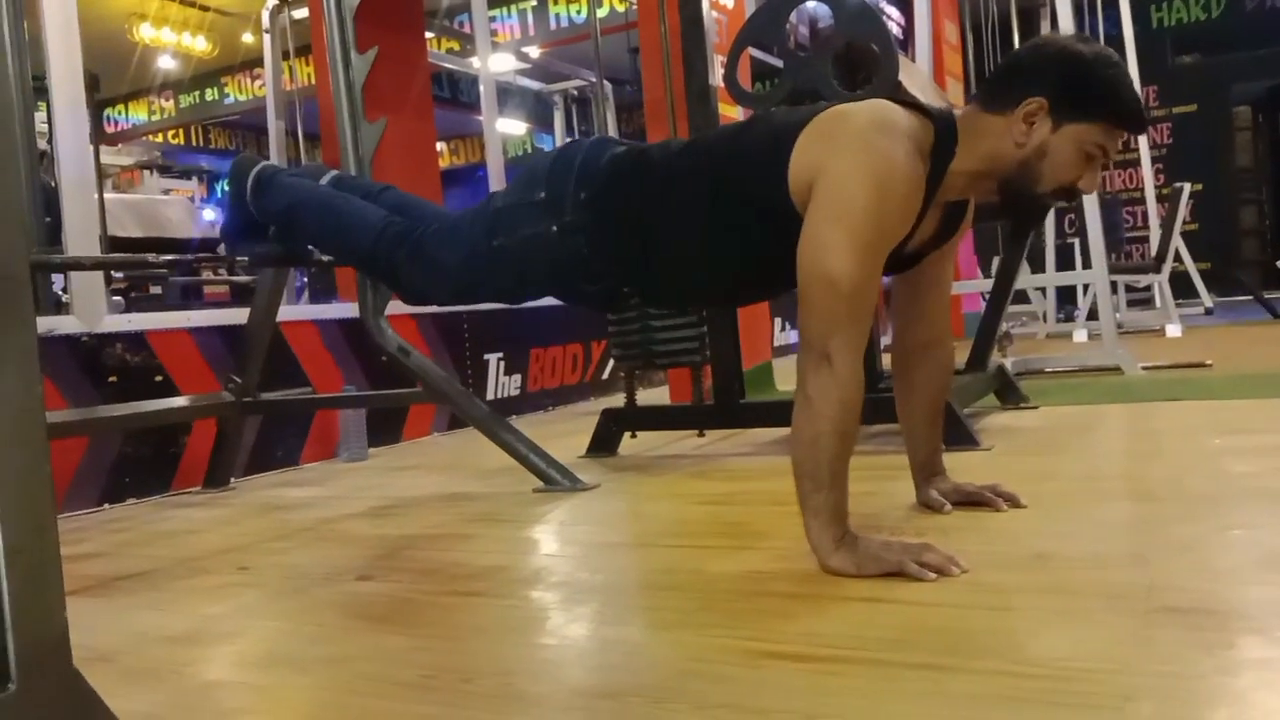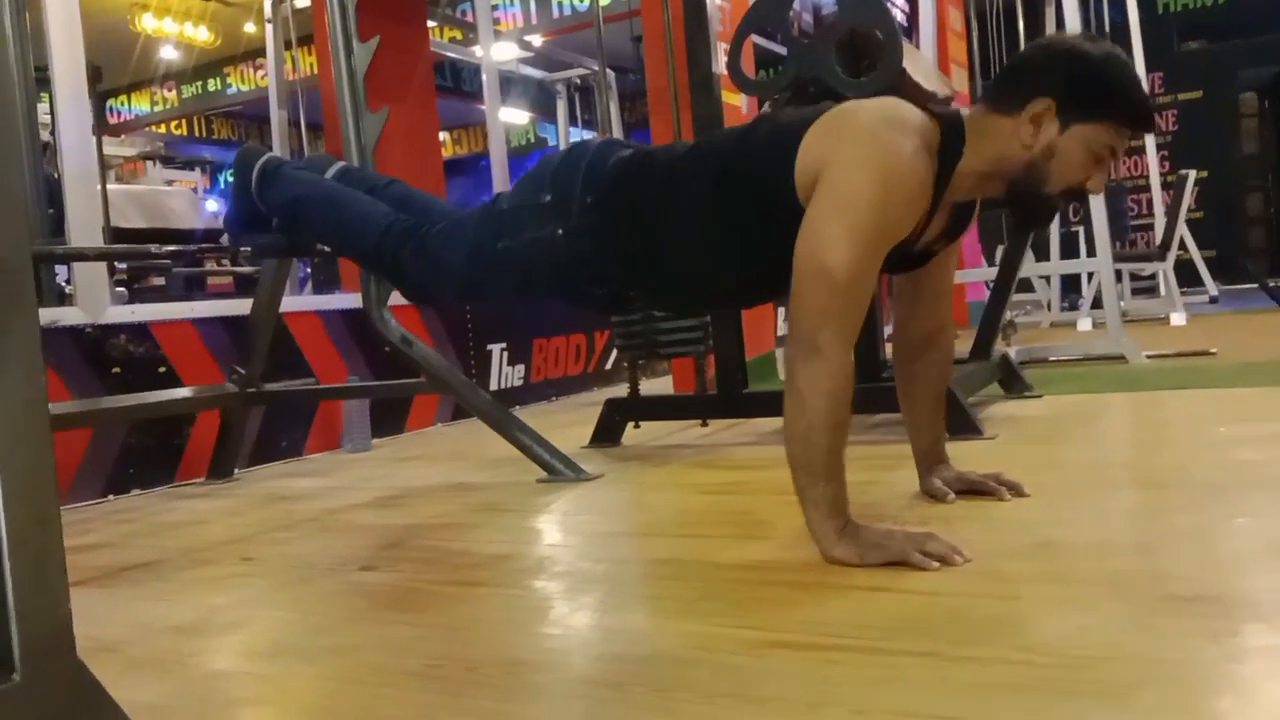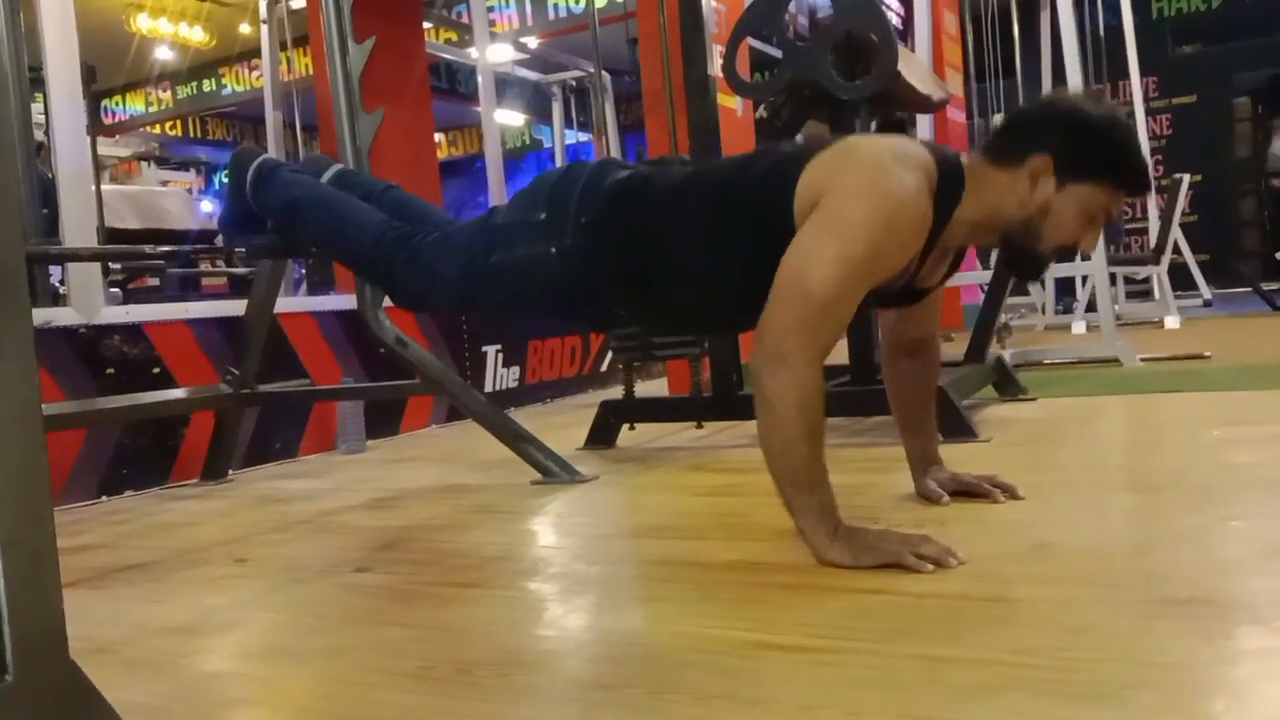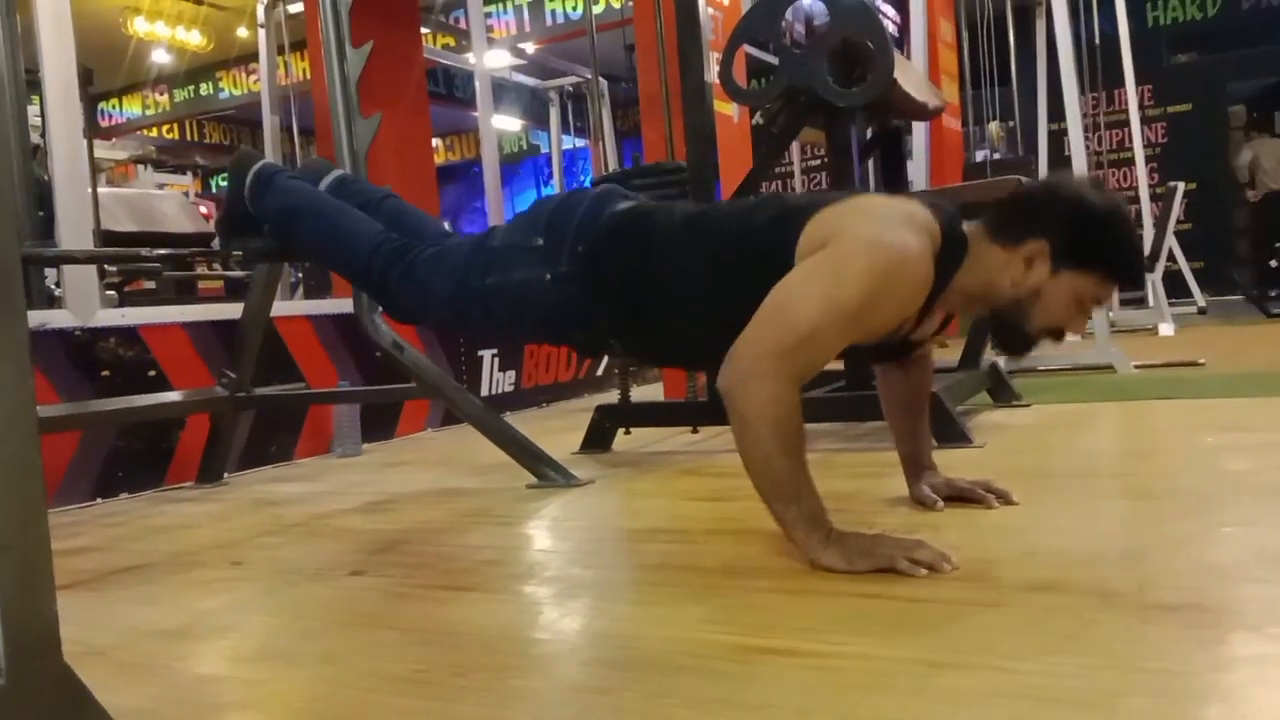
dt=0.2s
person 1, frame 1
left shoulder: (953, 186)
right shoulder: (884, 160)
left elbow: (923, 337)
right elbow: (829, 355)
left wrist: (929, 474)
right wrist: (833, 541)
left hip: (631, 242)
right hip: (586, 214)
left knee: (435, 249)
right knee: (414, 261)
left ankle: (326, 182)
right ankle: (268, 191)
person 1, frame 2
left shoulder: (956, 188)
right shoulder: (892, 161)
left elbow: (923, 330)
right elbow: (819, 346)
left wrist: (932, 465)
right wrist: (835, 531)
left hip: (635, 242)
right hip: (592, 216)
left knee: (437, 243)
right knee: (419, 257)
left ankle: (332, 173)
right ankle: (272, 182)
person 1, frame 3
left shoulder: (949, 223)
right shoulder: (894, 200)
left elbow: (909, 341)
right elbow: (783, 356)
left wrist: (926, 466)
right wrist: (827, 532)
left hip: (632, 243)
right hip: (588, 235)
left knee: (432, 250)
right knee: (412, 266)
left ankle: (331, 178)
right ankle: (266, 184)
person 1, frame 4
left shoulder: (948, 267)
right shoulder: (898, 262)
left elbow: (904, 356)
right elbow: (752, 374)
left wrist: (920, 472)
right wrist: (821, 540)
left hip: (635, 251)
right hip: (587, 260)
left knee: (438, 262)
right knee: (410, 277)
left ankle: (328, 185)
right ankle: (265, 190)
